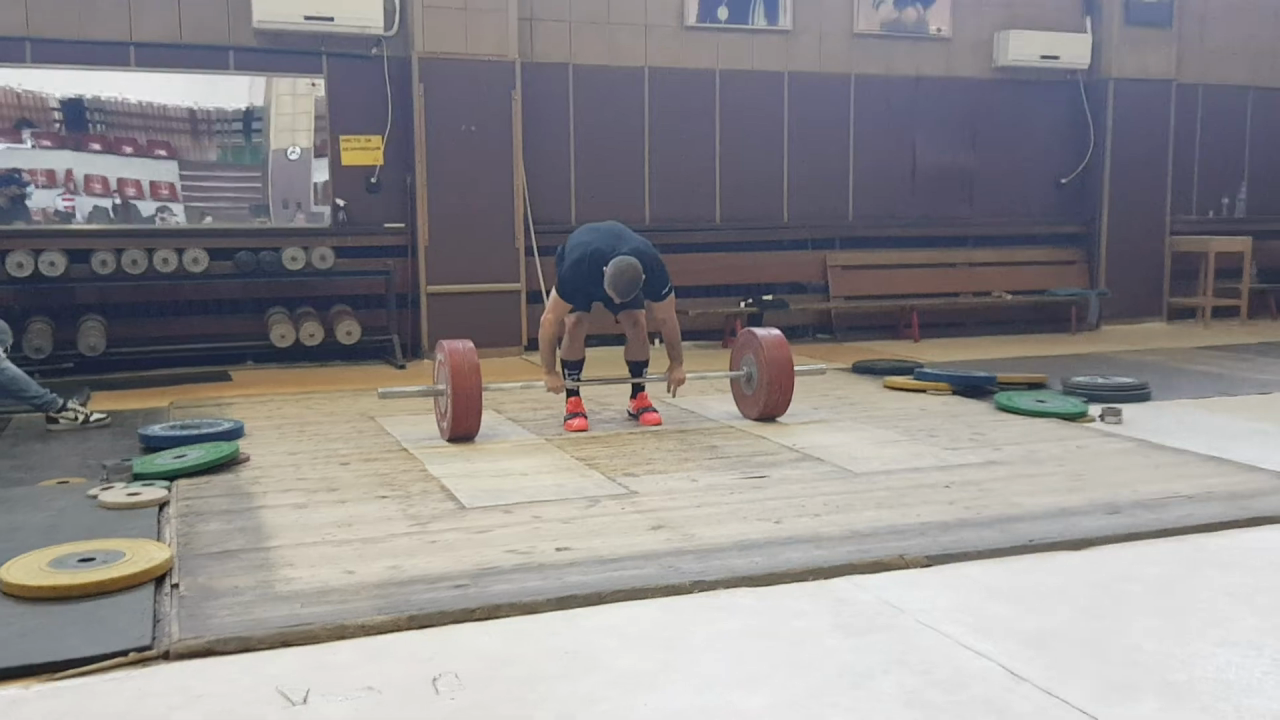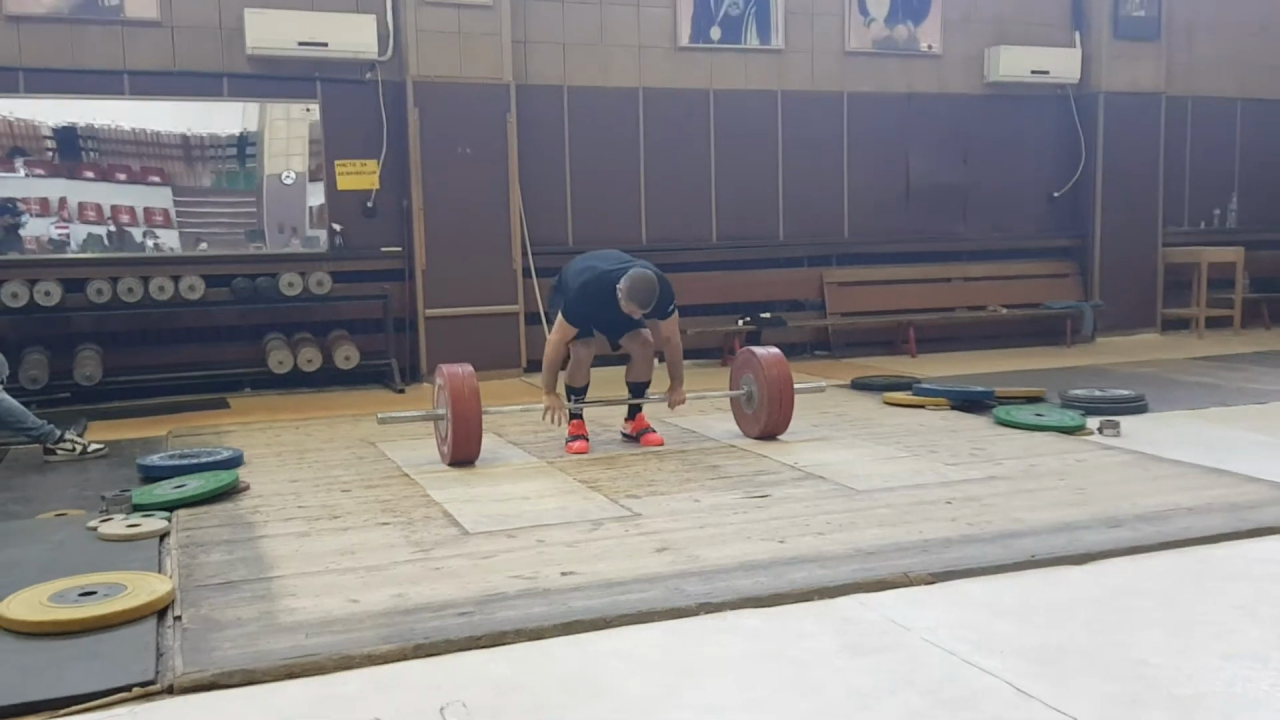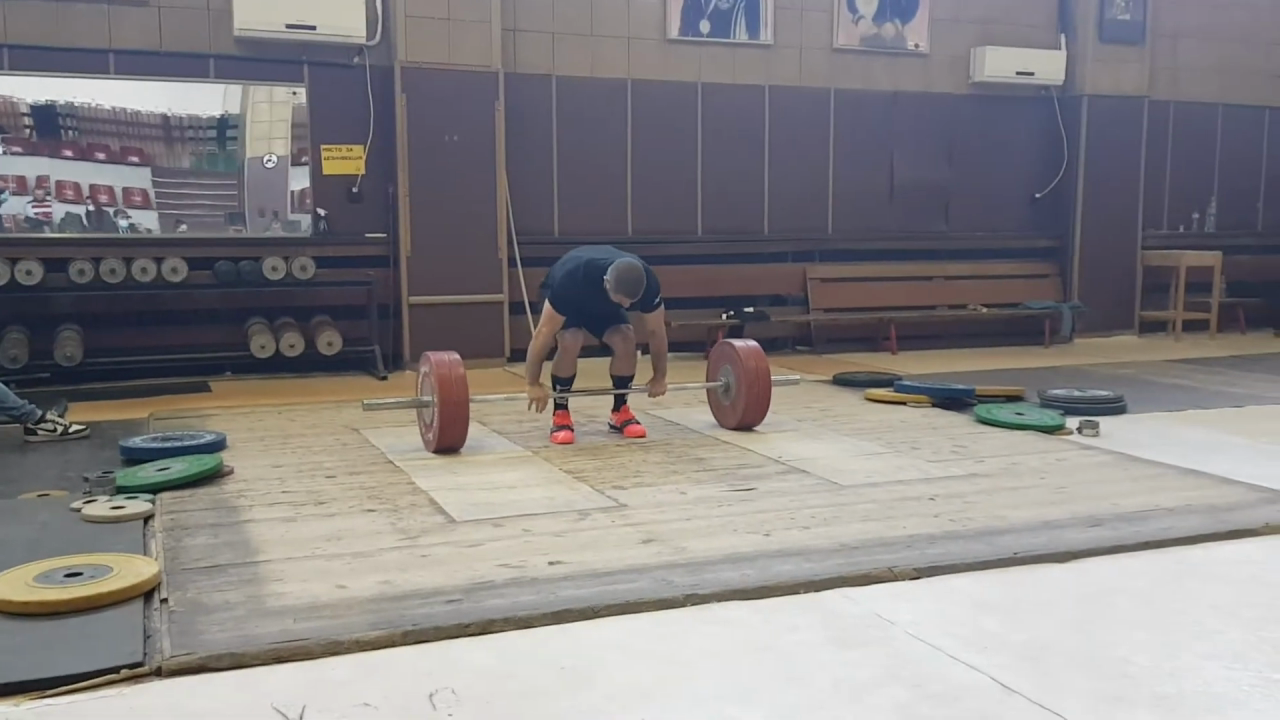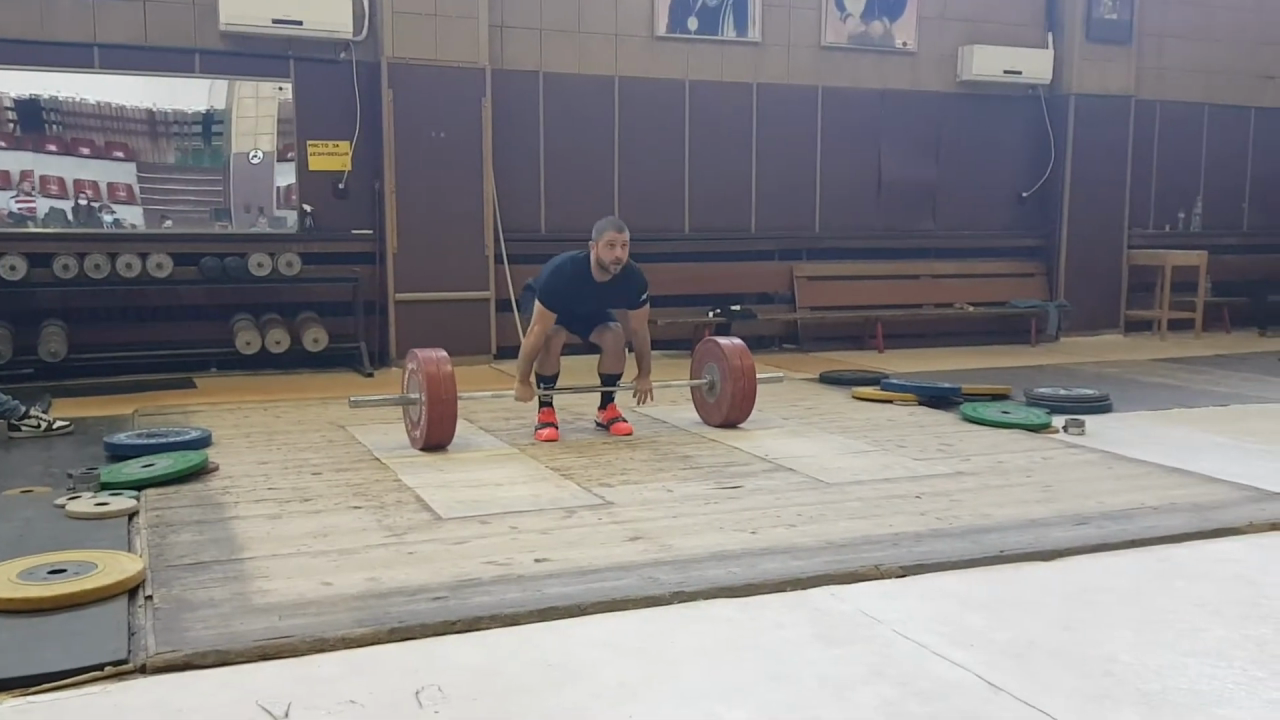
dt=1s
person 1, frame 1
left shoulder: (653, 270)
right shoulder: (576, 270)
left elbow: (666, 319)
right elbow: (550, 319)
left wrist: (676, 365)
right wrist: (549, 371)
right hip: (578, 263)
left knee: (638, 325)
right knee: (575, 325)
left ankle: (638, 399)
right ankle: (573, 402)
person 1, frame 2
left shoulder: (660, 289)
right shoulder: (584, 292)
left elbow: (670, 338)
right elbow: (556, 341)
left wrist: (677, 385)
right wrist: (549, 393)
left hip: (612, 304)
right hip: (569, 293)
left knee: (644, 345)
right knee: (583, 352)
left ankle: (634, 421)
right ankle: (576, 425)
person 1, frame 3
left shoulder: (647, 283)
right shoulder: (572, 279)
left elbow: (656, 331)
right elbow: (544, 331)
left wrist: (659, 377)
right wrist: (533, 383)
left hip: (603, 305)
right hip: (565, 299)
left knee: (626, 340)
right knee: (571, 341)
left ankle: (620, 412)
right ankle: (560, 416)
person 1, frame 4
left shoulder: (634, 278)
right shoulder: (563, 273)
left elbow: (639, 330)
right elbow: (537, 331)
left wrist: (644, 375)
right wrist: (522, 381)
left hip: (590, 307)
right hip: (540, 301)
left knee: (615, 337)
right knee: (553, 337)
left ankle: (607, 410)
right ankle: (545, 413)
